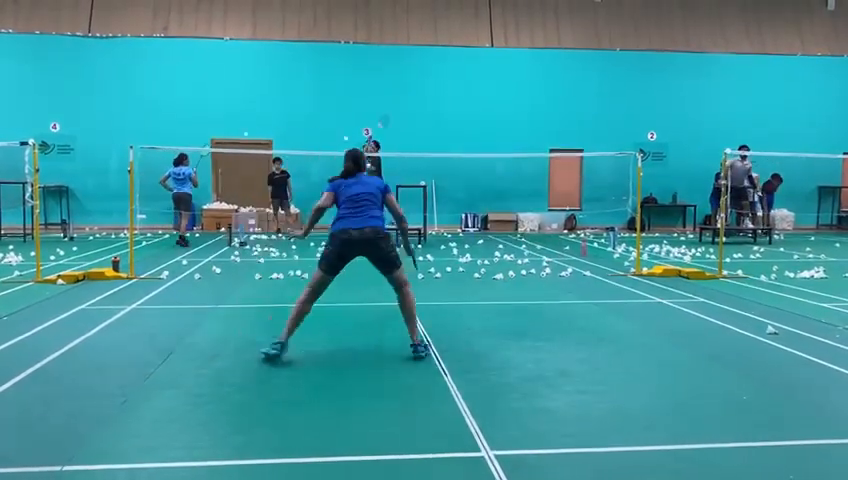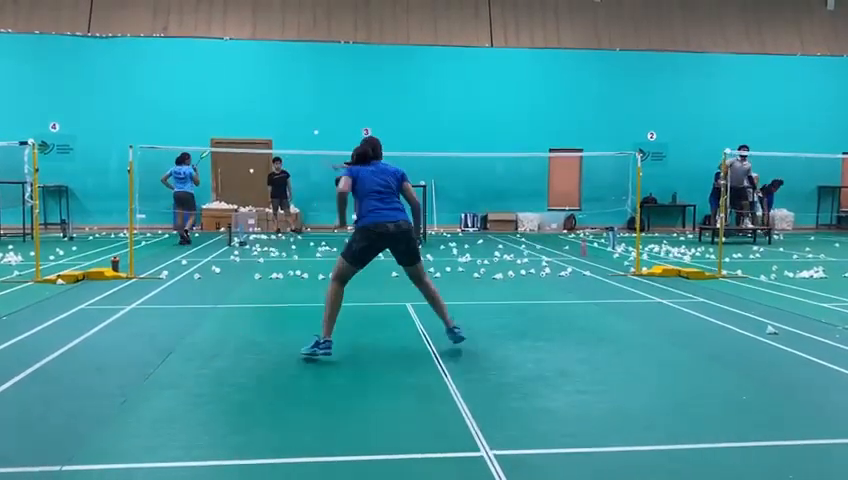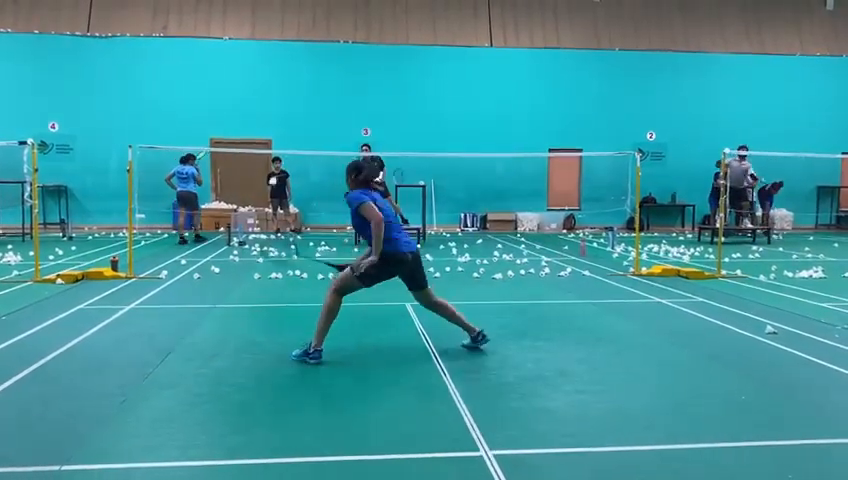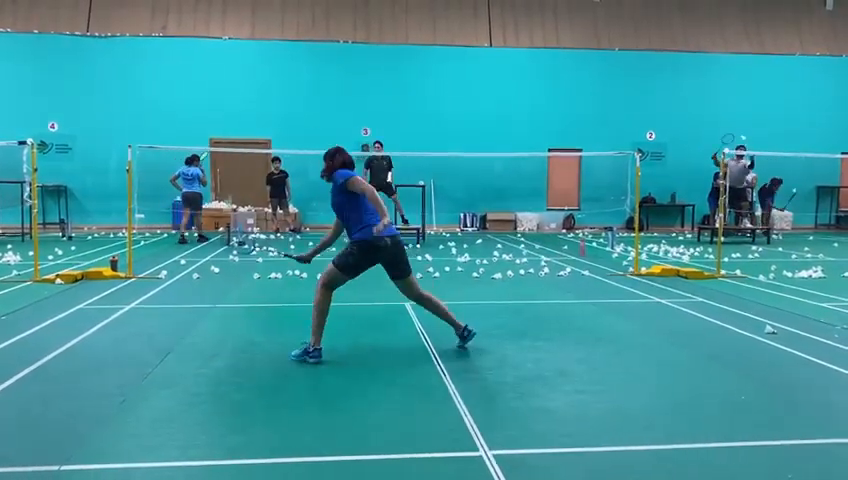
dt=0.2s
person 1, frame 1
left shoulder: (337, 184)
right shoulder: (378, 182)
left elbow: (321, 206)
right elbow: (399, 214)
left wrist: (305, 231)
right wrist: (406, 242)
left hip: (343, 236)
right hip: (375, 235)
left knee: (312, 290)
right knee: (402, 286)
left ankle: (281, 342)
right ankle: (417, 343)
person 1, frame 2
left shoulder: (352, 171)
right shoulder: (395, 170)
left elbow: (342, 191)
right elbow: (415, 203)
left wrist: (342, 220)
right wrist: (416, 232)
left hip: (371, 229)
right hip: (401, 227)
left knee: (337, 280)
right knee: (421, 281)
left ankle: (324, 341)
right ankle: (451, 327)
person 1, frame 3
left shoulder: (356, 196)
right shoulder: (373, 196)
left elbow: (377, 219)
left wrist: (375, 255)
right wrist: (361, 262)
left hip: (391, 256)
right hip: (410, 254)
left knee: (336, 290)
right knee: (430, 302)
left ankle: (315, 349)
right ankle: (475, 334)
person 1, frame 4
left shoulder: (342, 175)
right shoulder: (342, 186)
left elbow: (368, 189)
right elbow: (336, 231)
left wrist: (384, 217)
right wrist: (312, 254)
left hip: (368, 244)
right hip: (391, 242)
left knee: (325, 284)
right knee: (415, 293)
left ankle: (314, 348)
right ankle: (461, 329)
